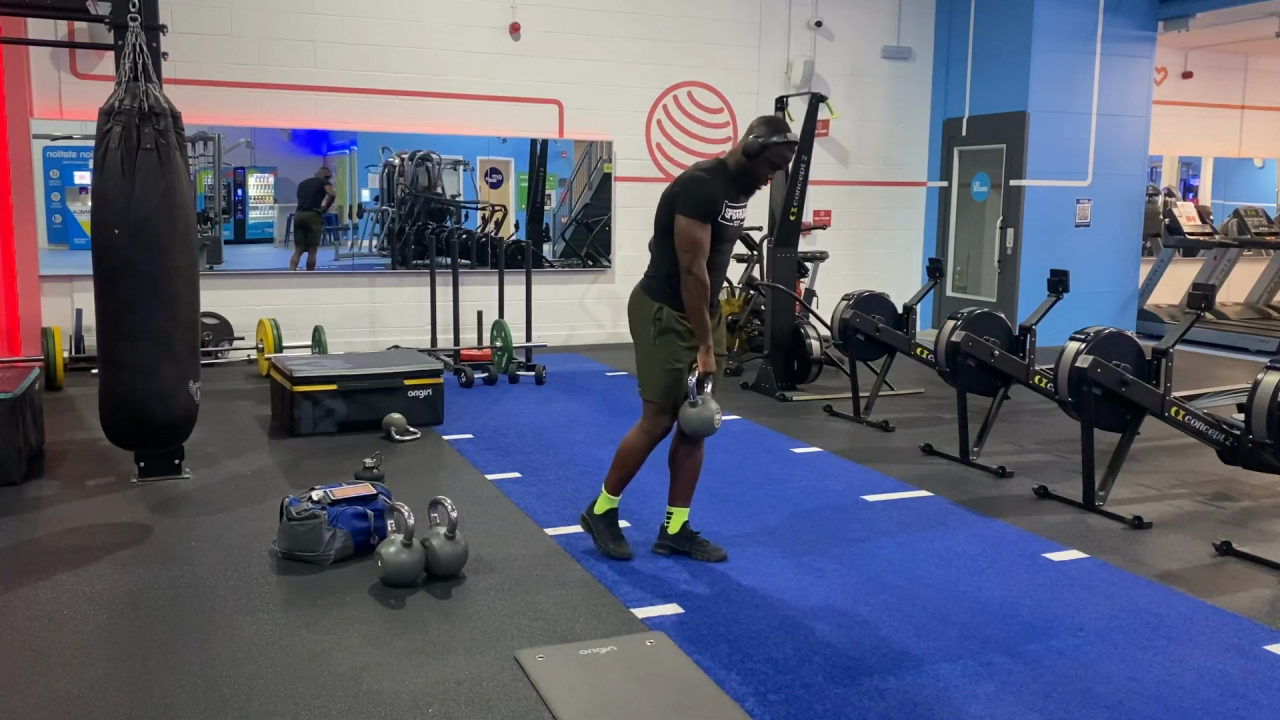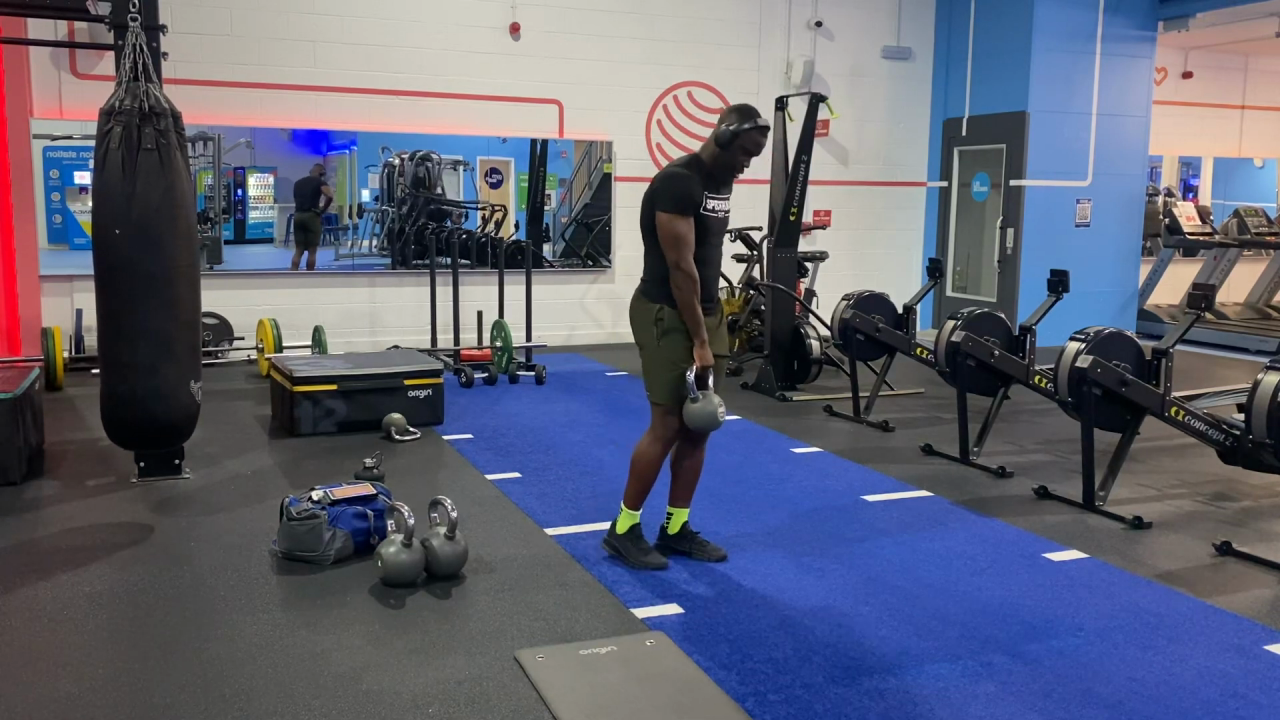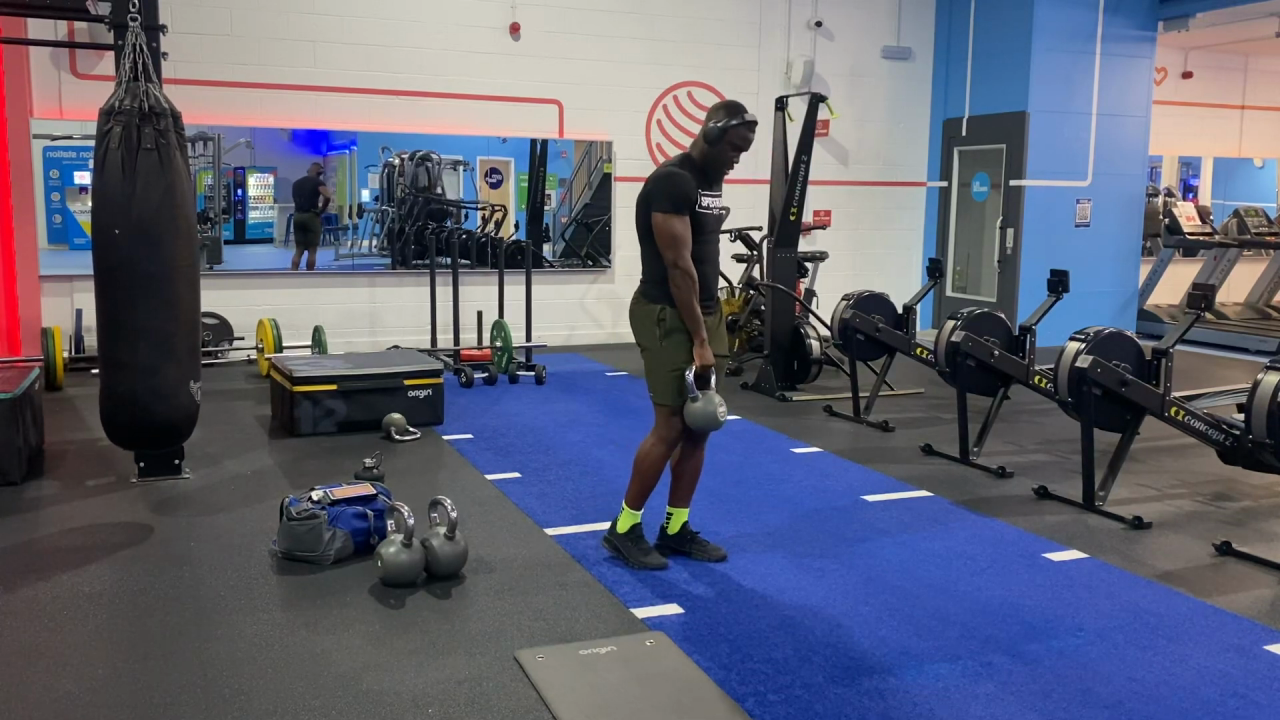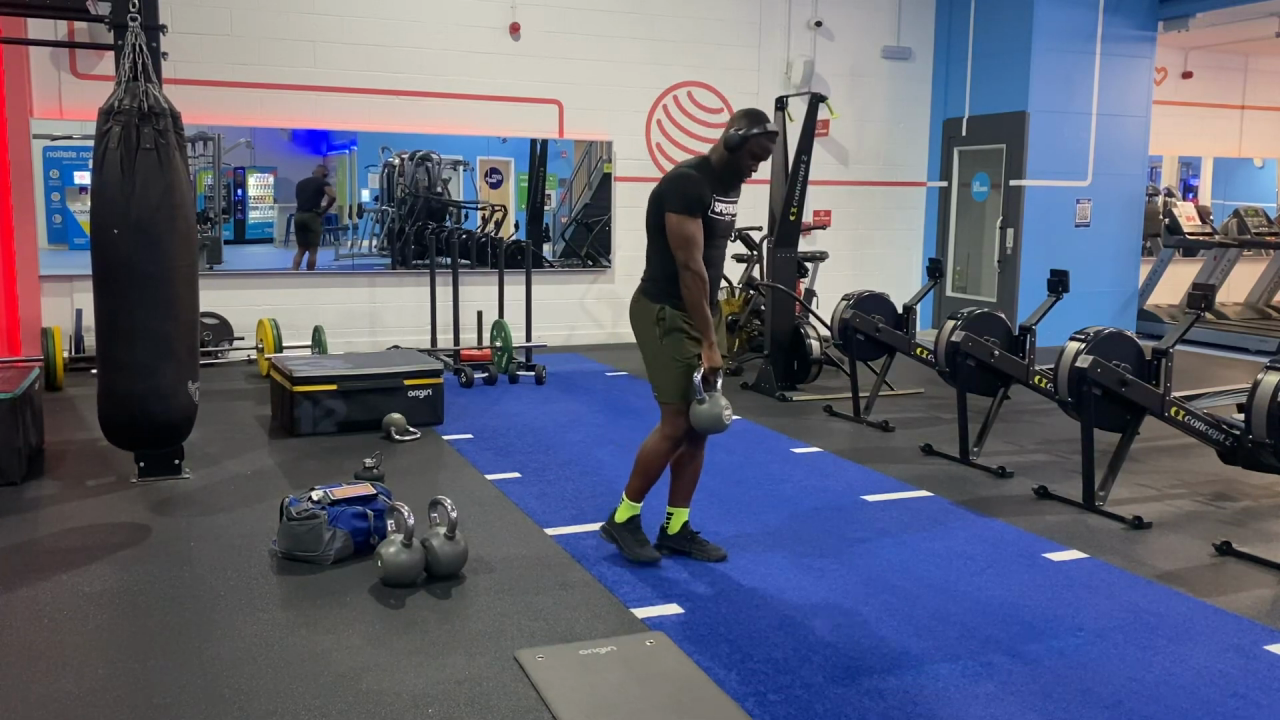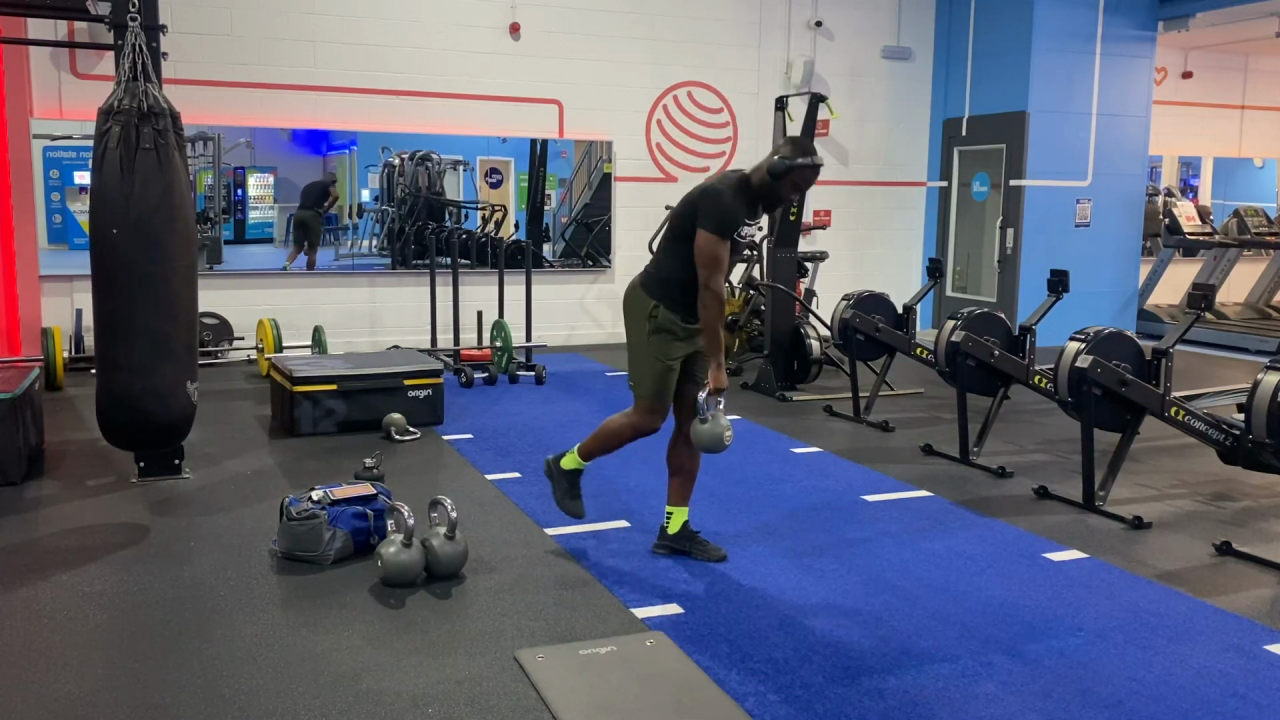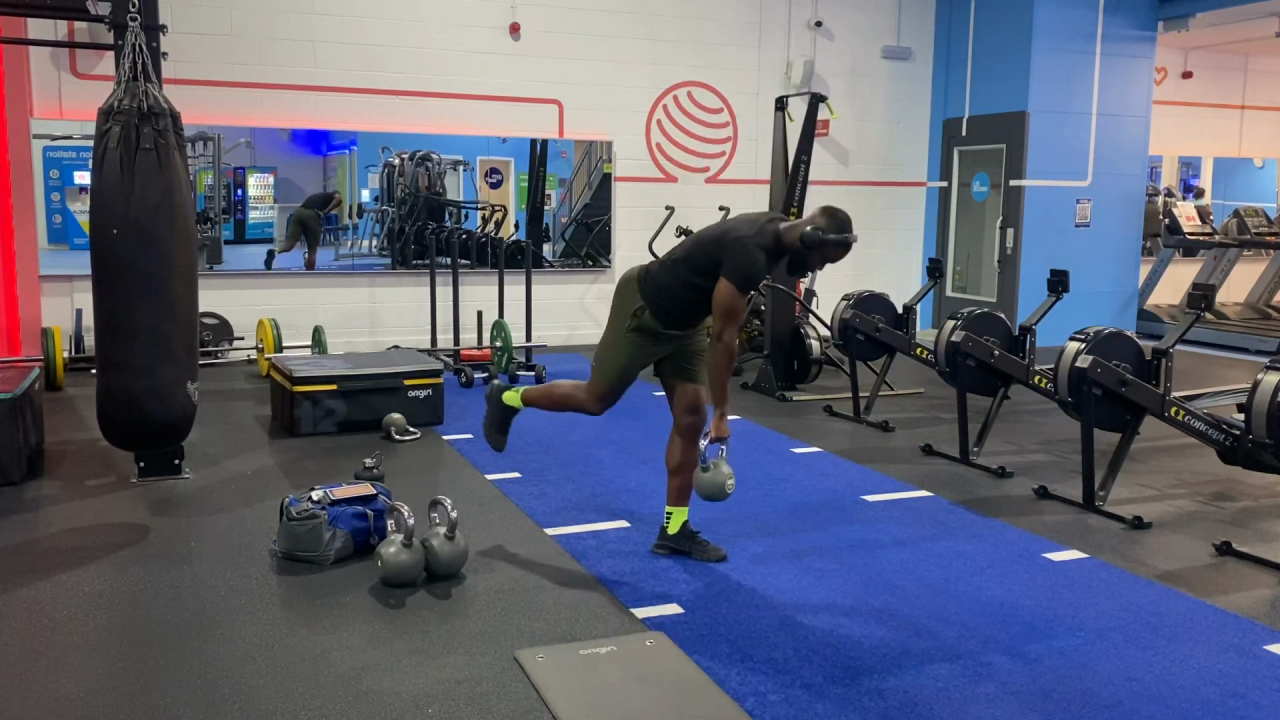
dt=0.4s
person 1, frame 1
left shoulder: (739, 188)
right shoulder: (700, 186)
right elbow: (692, 272)
left wrist: (710, 336)
right wrist: (705, 348)
left hip: (703, 309)
right hip: (663, 310)
right knee: (658, 421)
left ankle: (675, 528)
right ankle: (602, 510)
person 1, frame 2
left shoulder: (722, 182)
right shoulder: (677, 182)
right elbow: (681, 268)
left wrist: (708, 331)
right wrist: (698, 342)
left hip: (707, 310)
right hip: (665, 313)
right knee: (668, 424)
left ankle: (676, 528)
right ankle: (624, 528)
person 1, frame 3
left shoulder: (712, 180)
right shoulder: (672, 181)
right elbow: (679, 267)
left wrist: (709, 332)
right wrist: (699, 342)
left hip: (706, 311)
right hip: (667, 315)
left knee: (699, 425)
right knee: (671, 425)
left ankle: (675, 529)
right ankle: (624, 528)
person 1, frame 4
left shoulder: (729, 185)
right shoulder: (686, 183)
right elbow: (690, 268)
left wrist: (713, 332)
right wrist: (708, 343)
left hip: (701, 312)
right hip: (666, 314)
left knee: (699, 425)
right knee: (677, 423)
left ankle: (675, 528)
right ankle: (623, 519)
person 1, frame 5
left shoulder: (755, 200)
right shoulder: (722, 200)
right elbow: (711, 287)
left wrist: (714, 358)
right wrist: (717, 365)
left hip: (692, 314)
right hip: (658, 310)
left knee: (693, 422)
right knee: (648, 418)
left ankle: (674, 529)
right ankle: (566, 466)
person 1, frame 6
left shoulder: (777, 233)
right shoulder: (750, 252)
right elbow: (724, 338)
right wrist: (721, 414)
left hip: (683, 318)
right hip: (645, 310)
left knee: (691, 416)
right knee: (596, 399)
left ankle: (673, 529)
right ankle: (509, 399)
